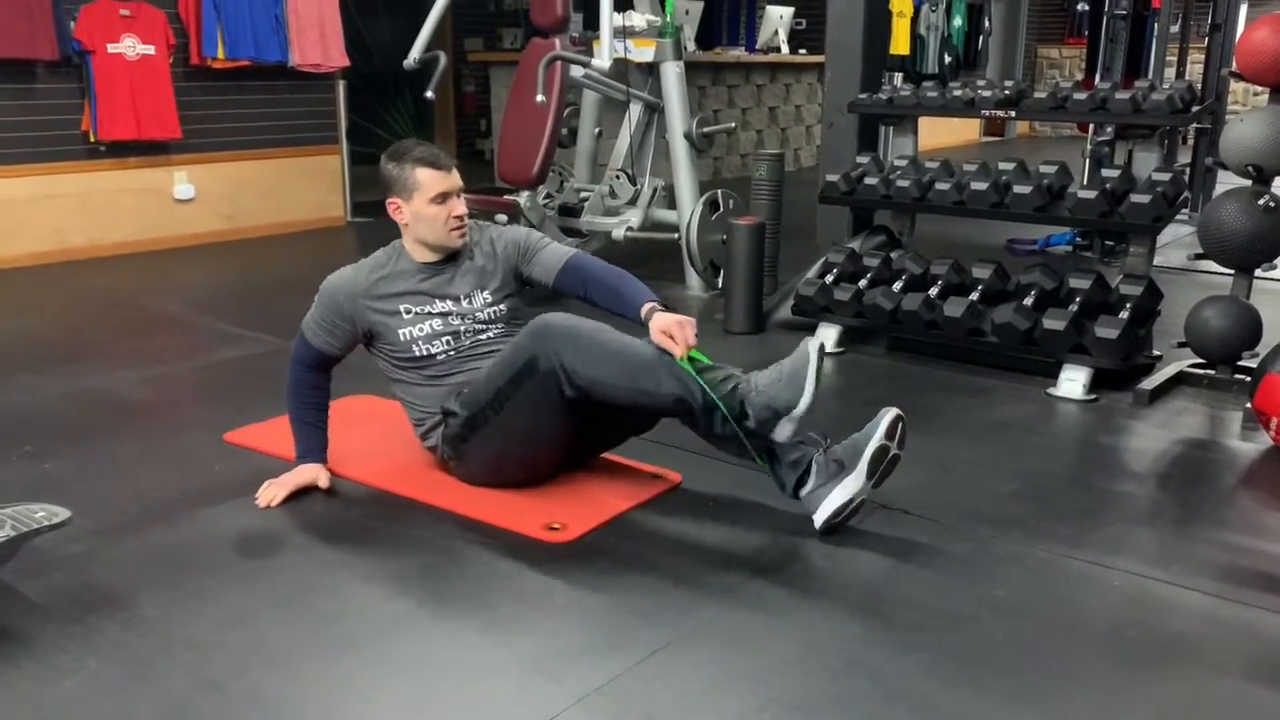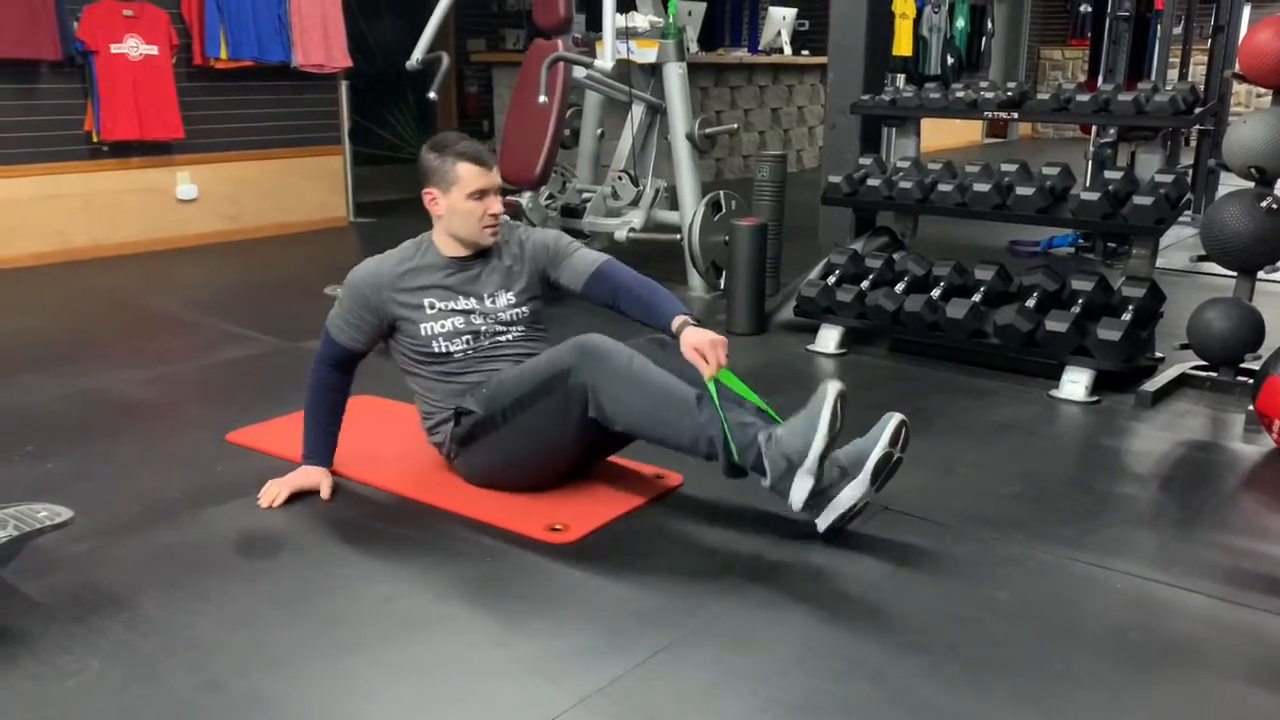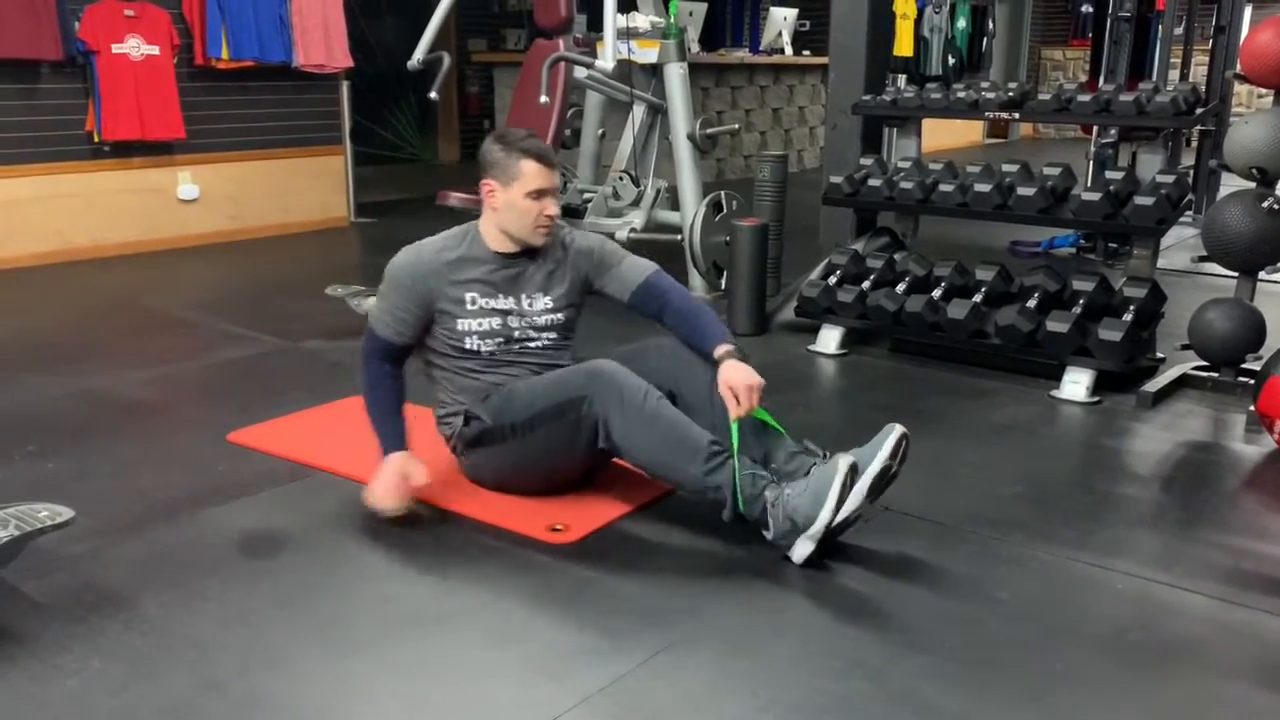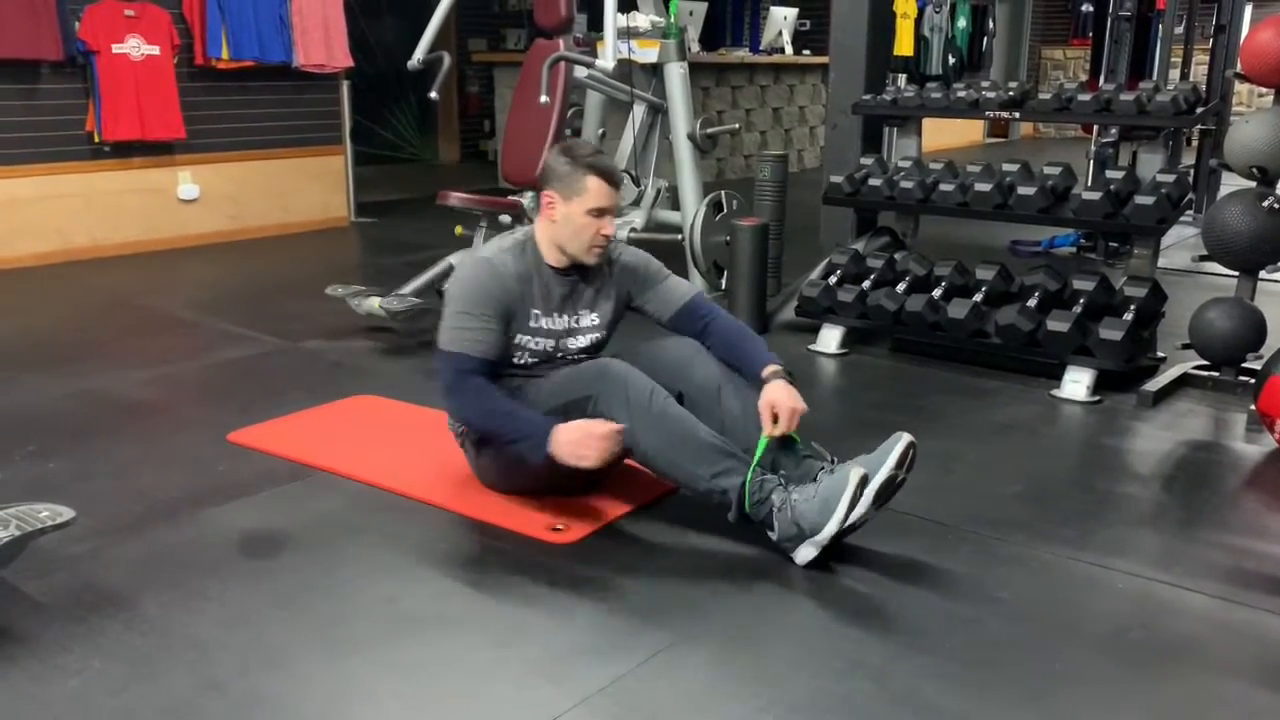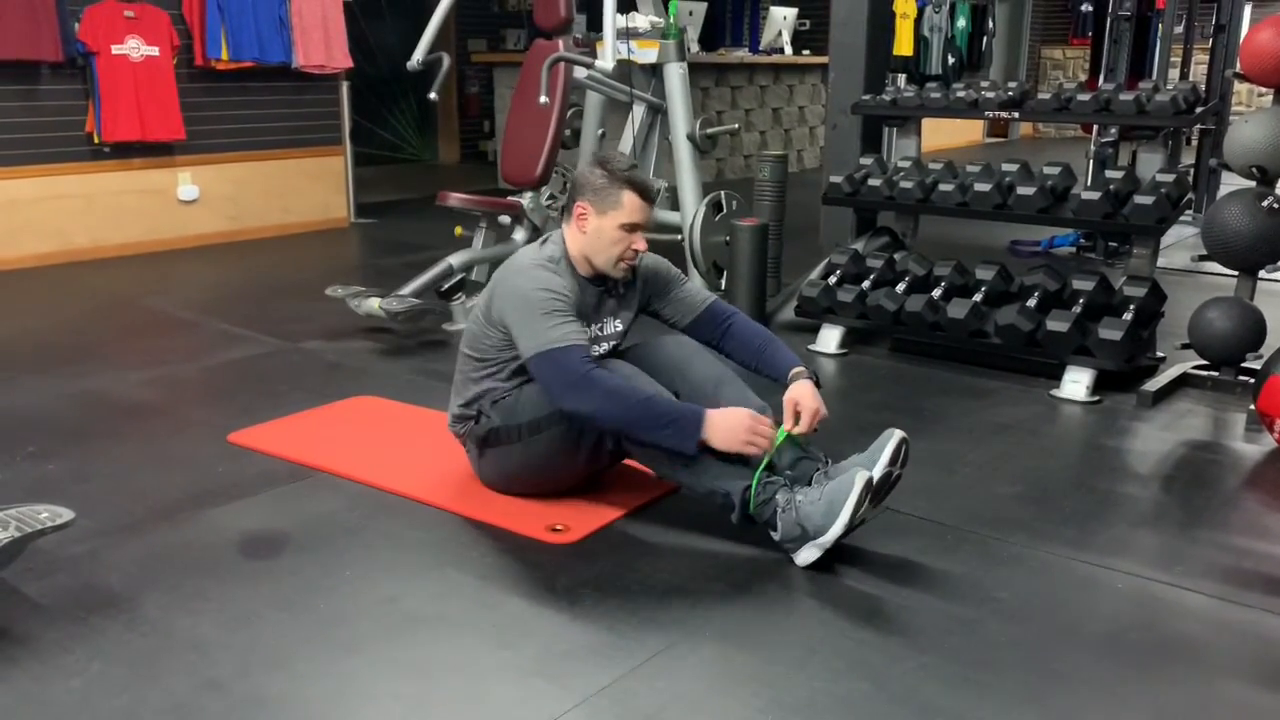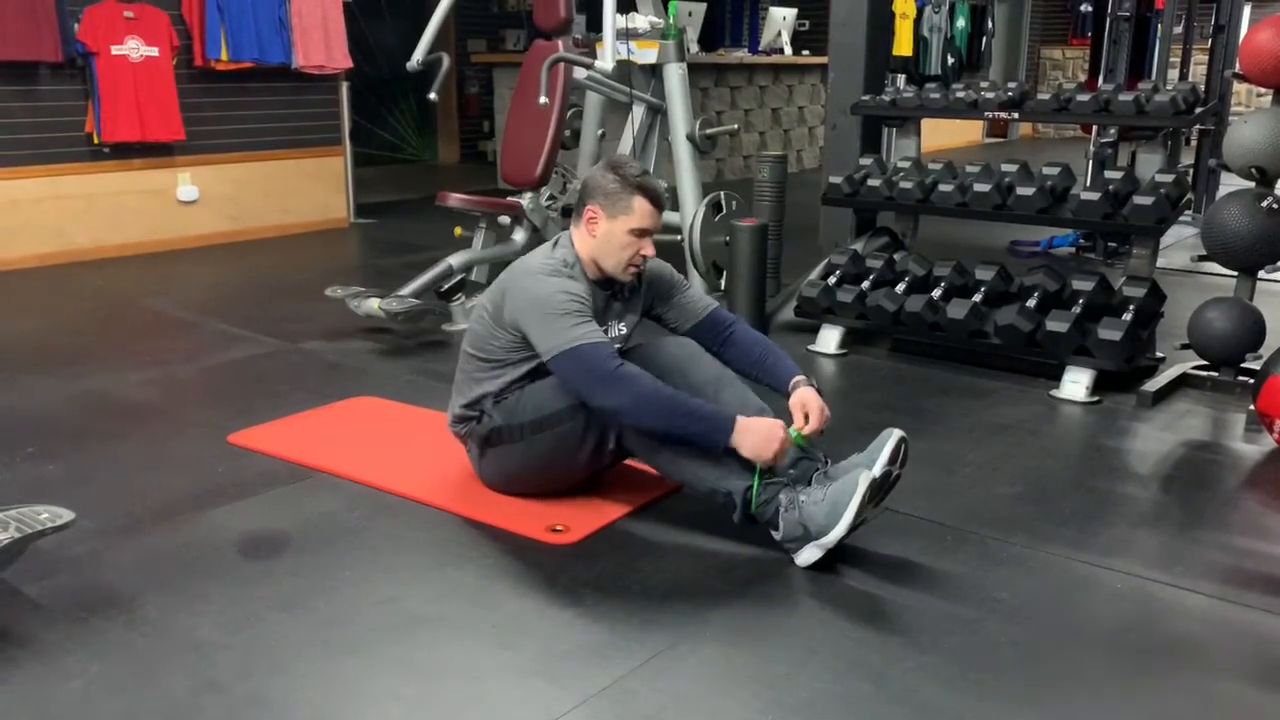
dt=0.2s
person 1, frame 1
left shoulder: (505, 245)
right shoulder: (356, 290)
left elbow: (587, 275)
right elbow: (309, 365)
left wrist: (652, 310)
right wrist: (310, 459)
left hip: (551, 423)
right hip: (474, 439)
left knee: (662, 356)
right knee: (554, 332)
left ankle: (812, 476)
right ankle: (749, 407)
person 1, frame 2
left shoulder: (533, 246)
right shoulder: (382, 281)
left elbow: (619, 284)
right elbow: (333, 365)
left wrist: (684, 325)
right wrist: (317, 461)
left hip: (554, 422)
right hip: (481, 436)
left knee: (664, 355)
right knee: (591, 355)
left ankle: (822, 472)
right ankle: (772, 460)
person 1, frame 3
left shoulder: (577, 250)
right shoulder: (426, 266)
left elbow: (664, 297)
right elbow: (380, 361)
left wrist: (726, 355)
right wrist: (395, 453)
left hip: (565, 423)
right hip: (490, 435)
left knee: (672, 359)
right knee: (605, 384)
left ankle: (806, 474)
right ankle: (770, 509)
person 1, frame 4
left shoulder: (619, 264)
right shoulder: (490, 273)
left elbow: (705, 320)
right elbow: (462, 390)
left wrist: (771, 378)
right wrist: (550, 436)
left hip: (584, 410)
right hip: (506, 443)
left knee: (680, 358)
right knee: (614, 384)
left ankle: (817, 477)
right ankle: (778, 509)
person 1, frame 5
left shoulder: (639, 271)
right shoulder: (532, 282)
left elbow: (723, 324)
right elbow: (581, 390)
left wrist: (797, 375)
right wrist: (701, 424)
left hip: (580, 423)
right hip: (501, 438)
left knee: (675, 354)
right knee: (616, 397)
left ankle: (811, 476)
right ankle: (783, 511)
person 1, frame 6
left shoulder: (644, 275)
right shoulder: (544, 286)
left elbow: (724, 333)
right elbow: (609, 387)
left wrist: (797, 383)
right wrist: (734, 430)
left hip: (579, 428)
right hip: (504, 439)
left knee: (675, 355)
right knee: (624, 397)
left ankle: (810, 476)
right ankle: (786, 512)
